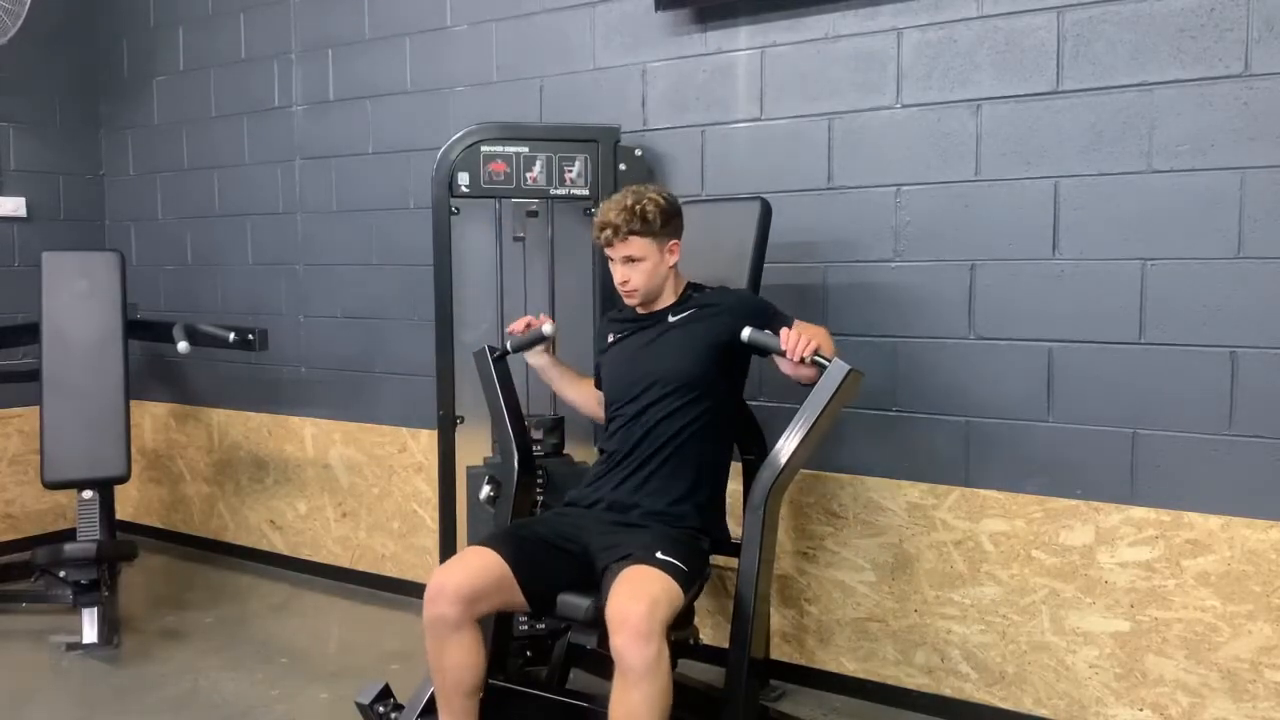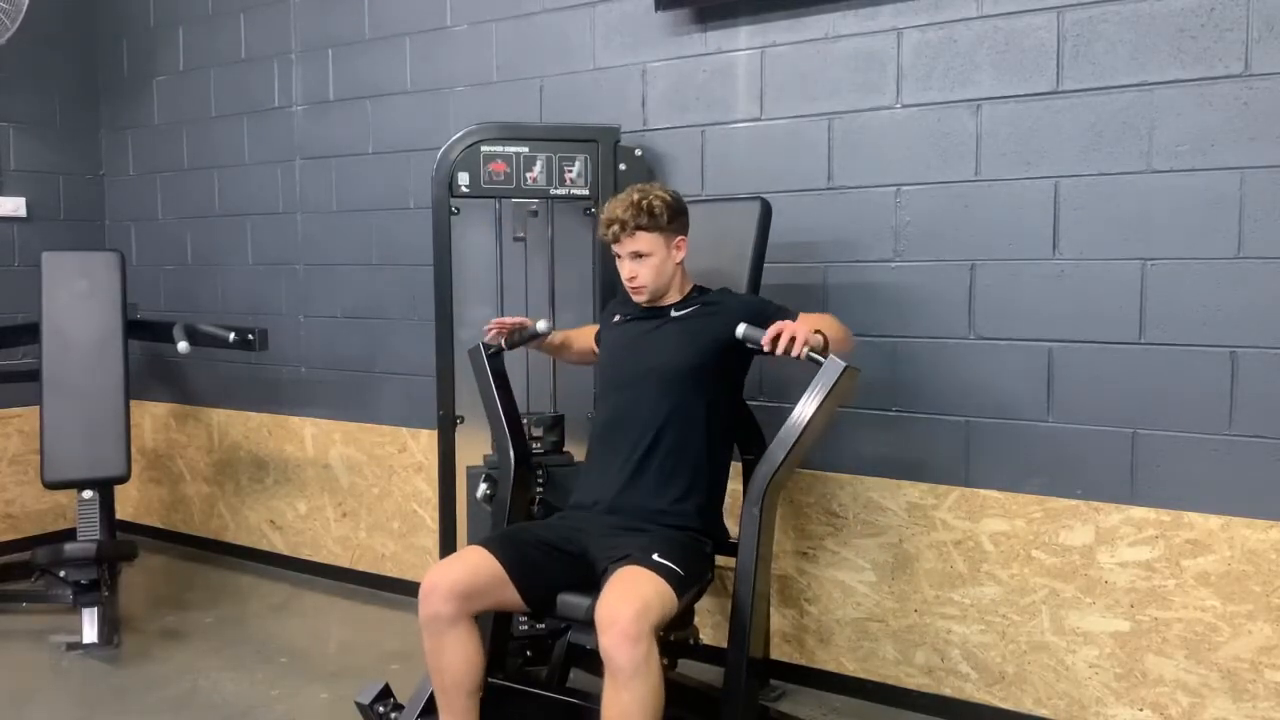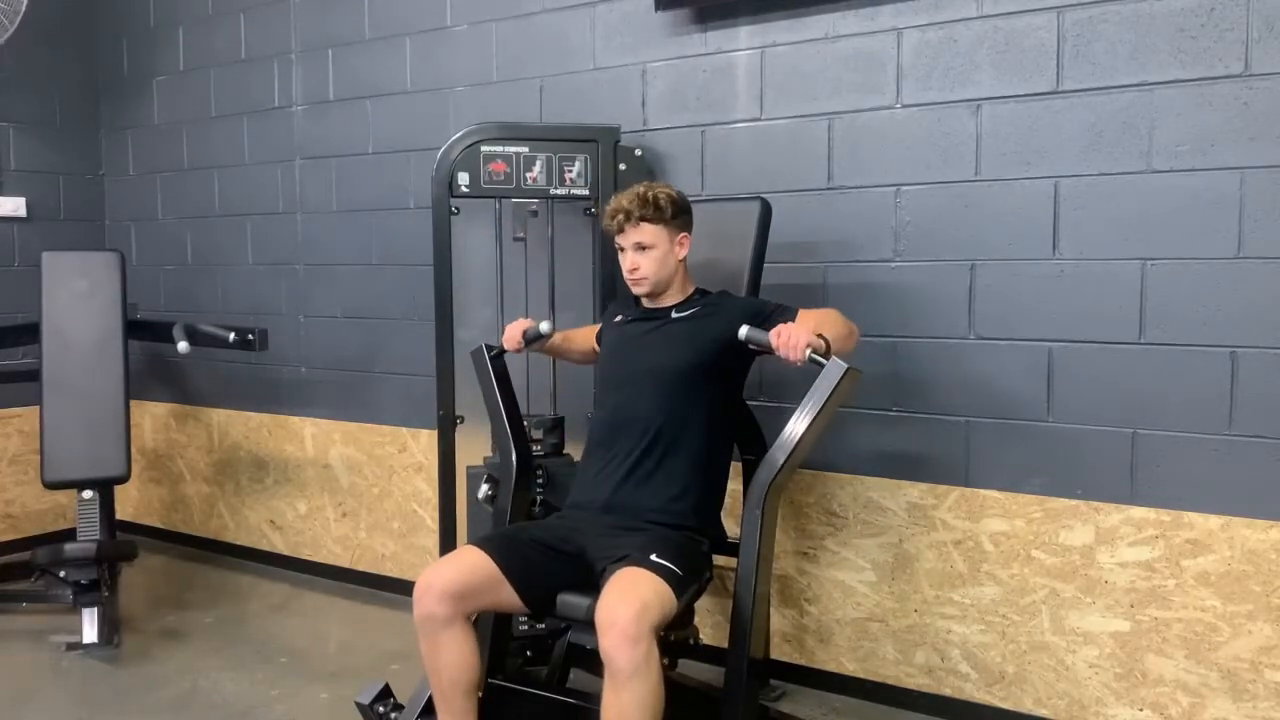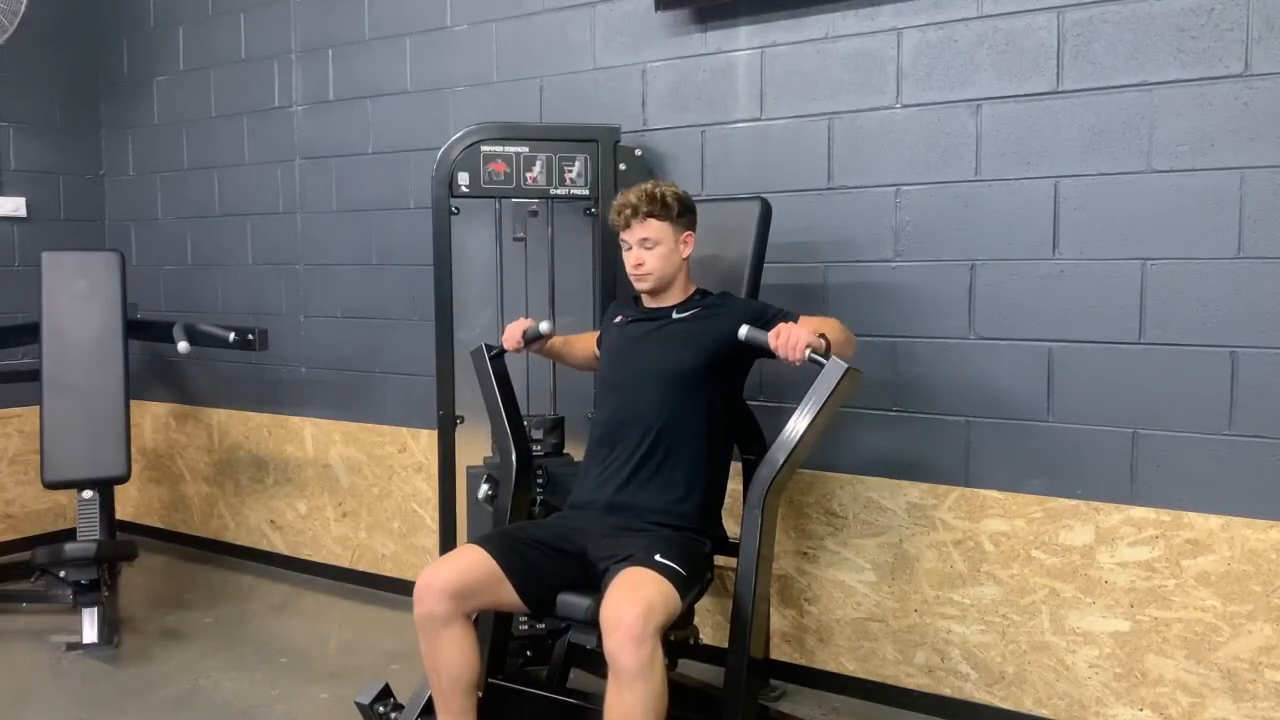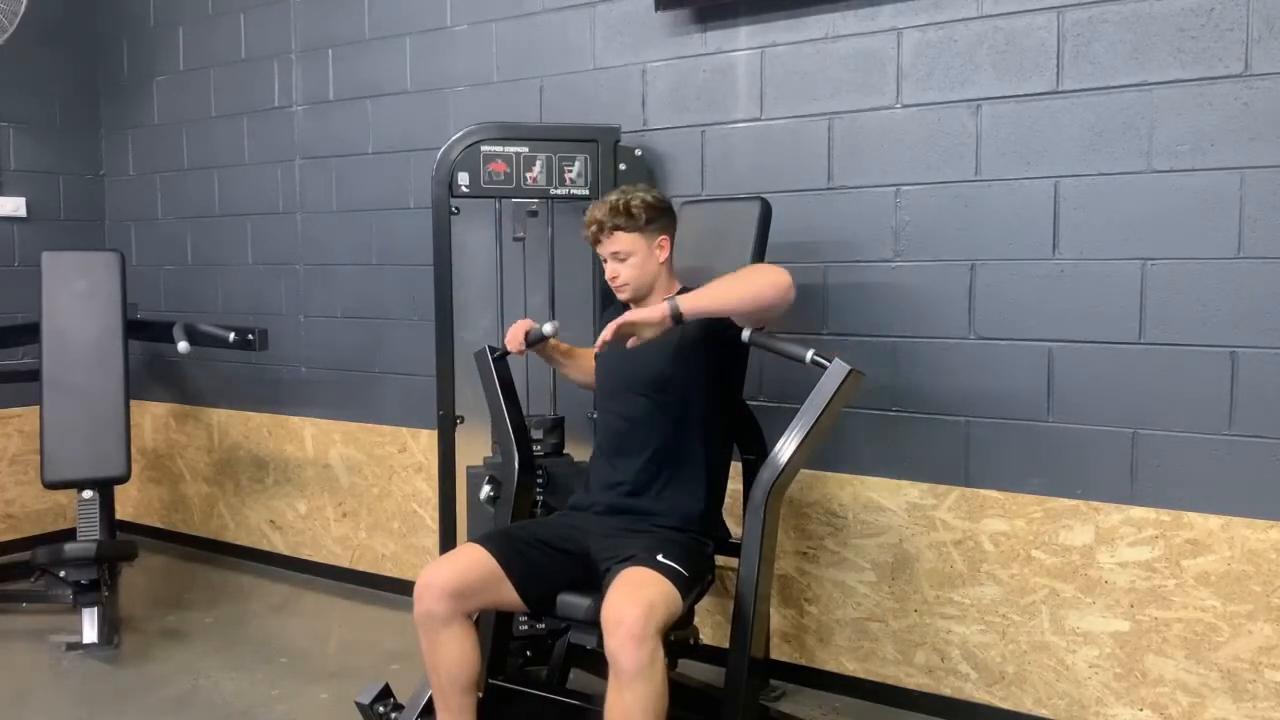
dt=0.5s
person 1, frame 1
left shoulder: (726, 311)
right shoulder: (613, 325)
left elbow: (816, 348)
left wrist: (807, 349)
right wrist: (541, 360)
left hip: (666, 527)
right hip: (584, 514)
left knee: (634, 621)
right knee: (446, 594)
person 1, frame 2
left shoulder: (725, 314)
right shoulder: (620, 313)
left elbow: (838, 335)
left wrist: (809, 333)
right wrist: (537, 337)
left hip: (666, 532)
right hip: (582, 520)
left knee: (622, 621)
right knee: (442, 590)
person 1, frame 3
left shoulder: (724, 316)
right shoulder: (621, 314)
left elbow: (843, 329)
left wrist: (809, 336)
right wrist: (540, 340)
left hip: (663, 532)
right hip: (578, 520)
left knee: (623, 623)
right knee: (436, 592)
person 1, frame 4
left shoulder: (724, 318)
right shoulder: (621, 314)
left elbow: (839, 341)
left wrist: (813, 338)
right wrist: (543, 342)
left hip: (665, 532)
right hip: (581, 519)
left knee: (627, 623)
right knee: (436, 590)
person 1, frame 5
left shoulder: (700, 321)
right shoulder: (619, 325)
left elbow: (777, 286)
left wrist: (668, 313)
right wrist: (546, 346)
left hip: (668, 532)
right hip: (585, 518)
left knee: (628, 623)
right knee: (437, 589)
